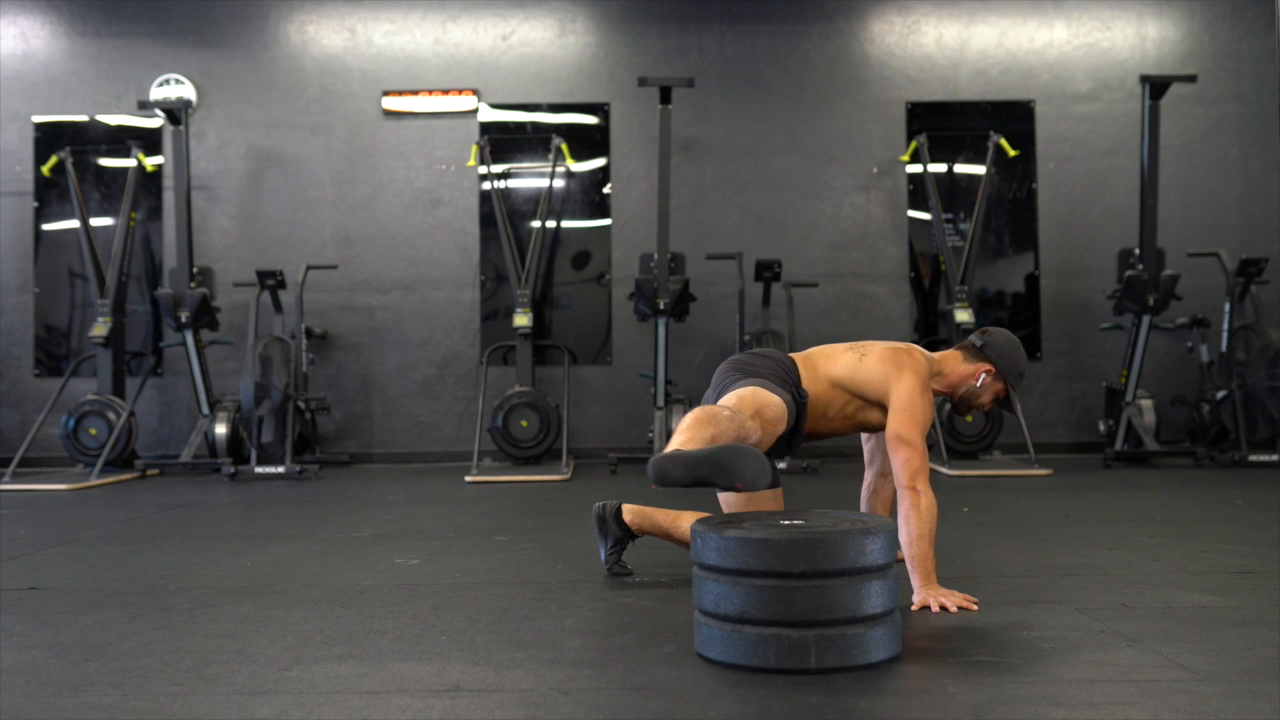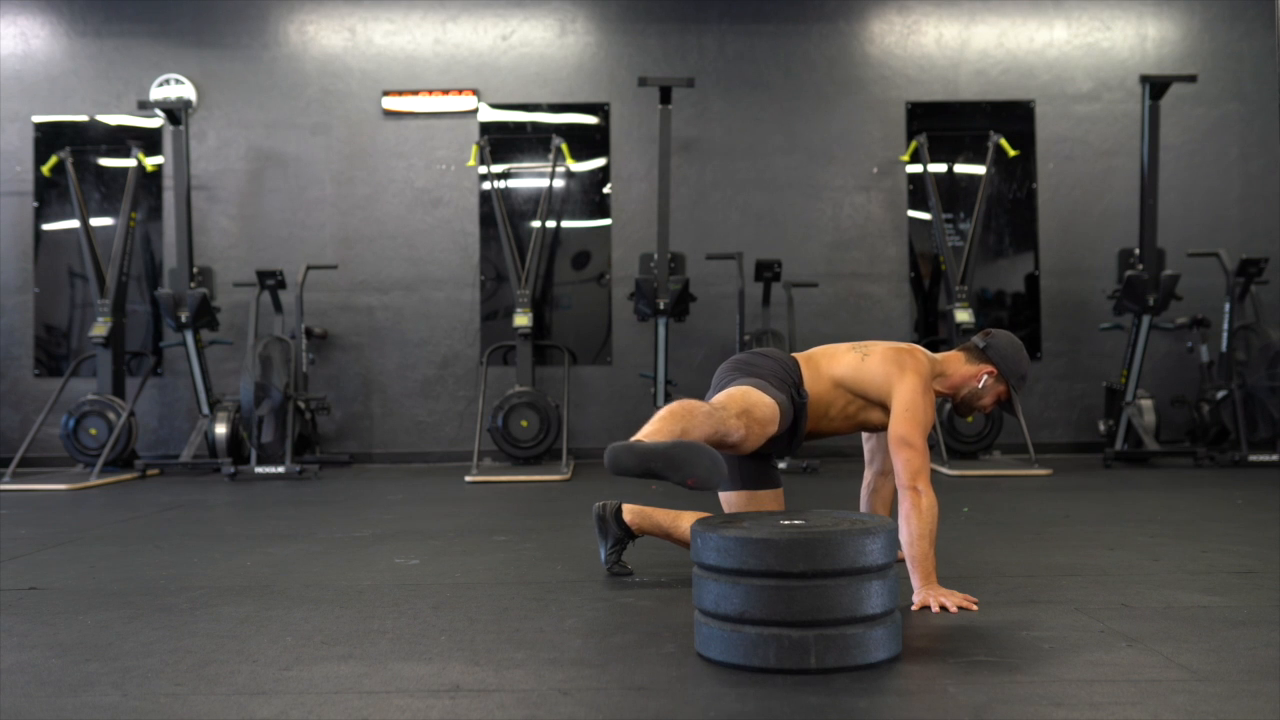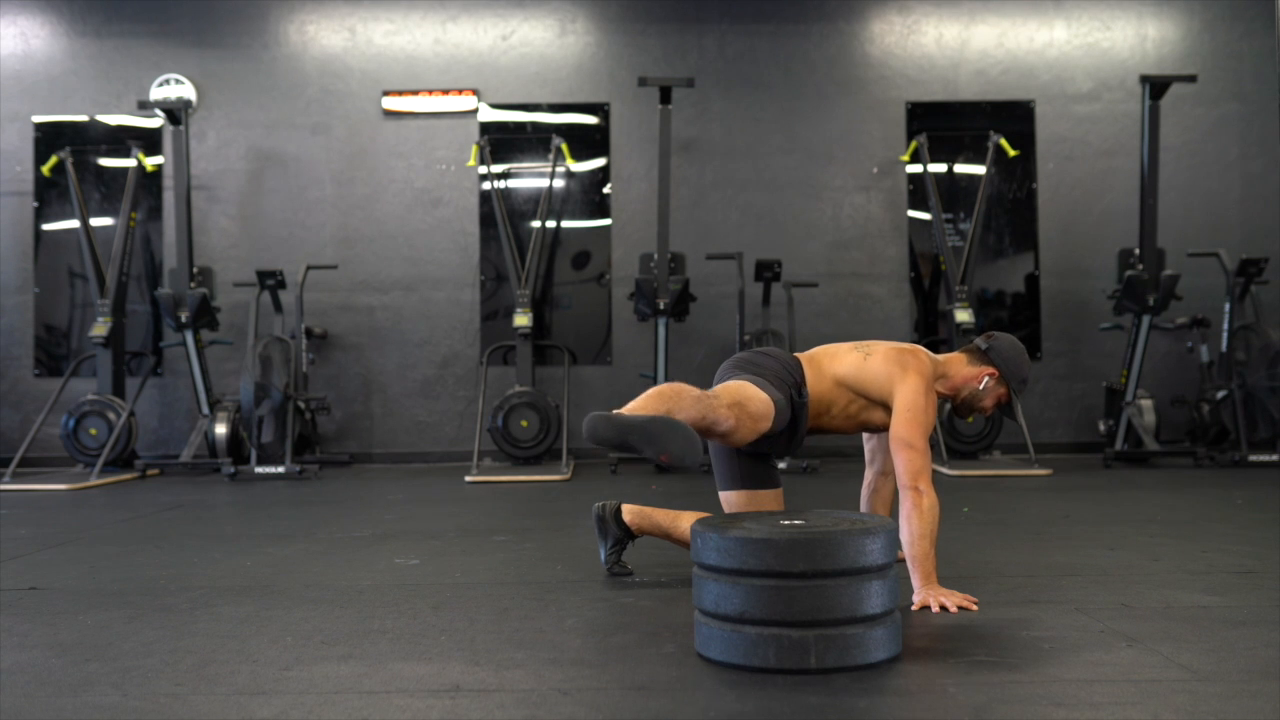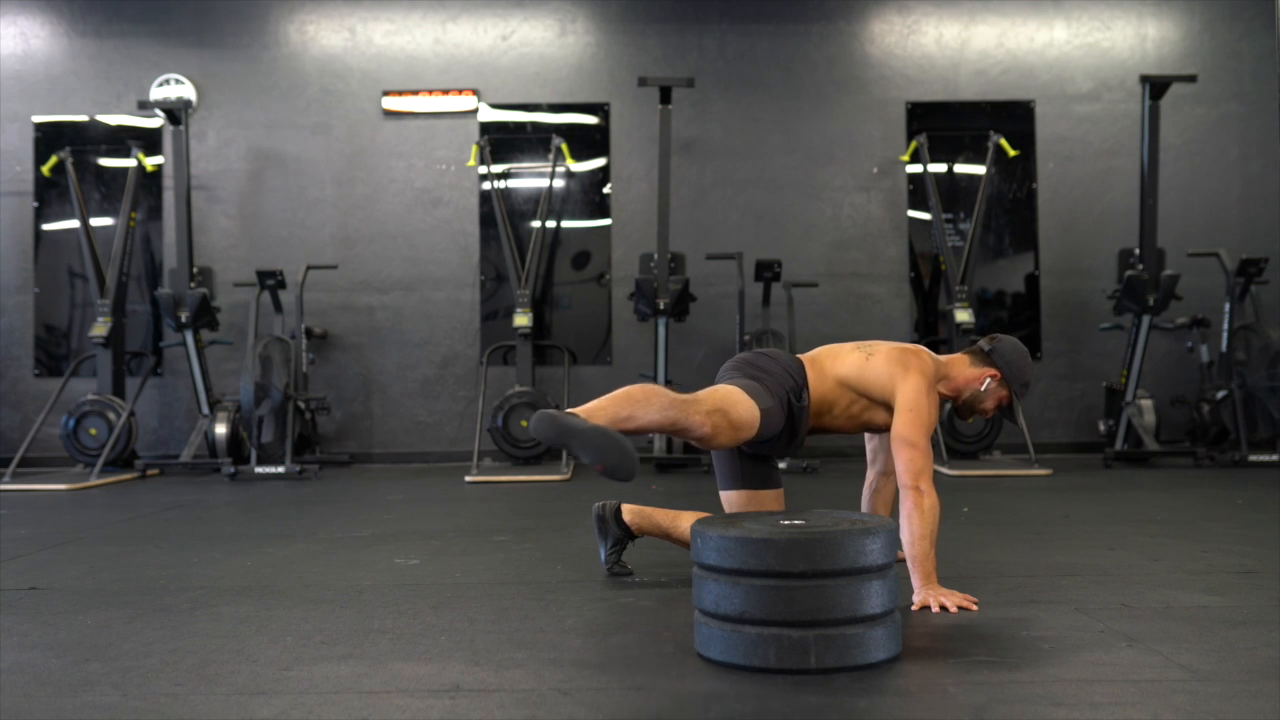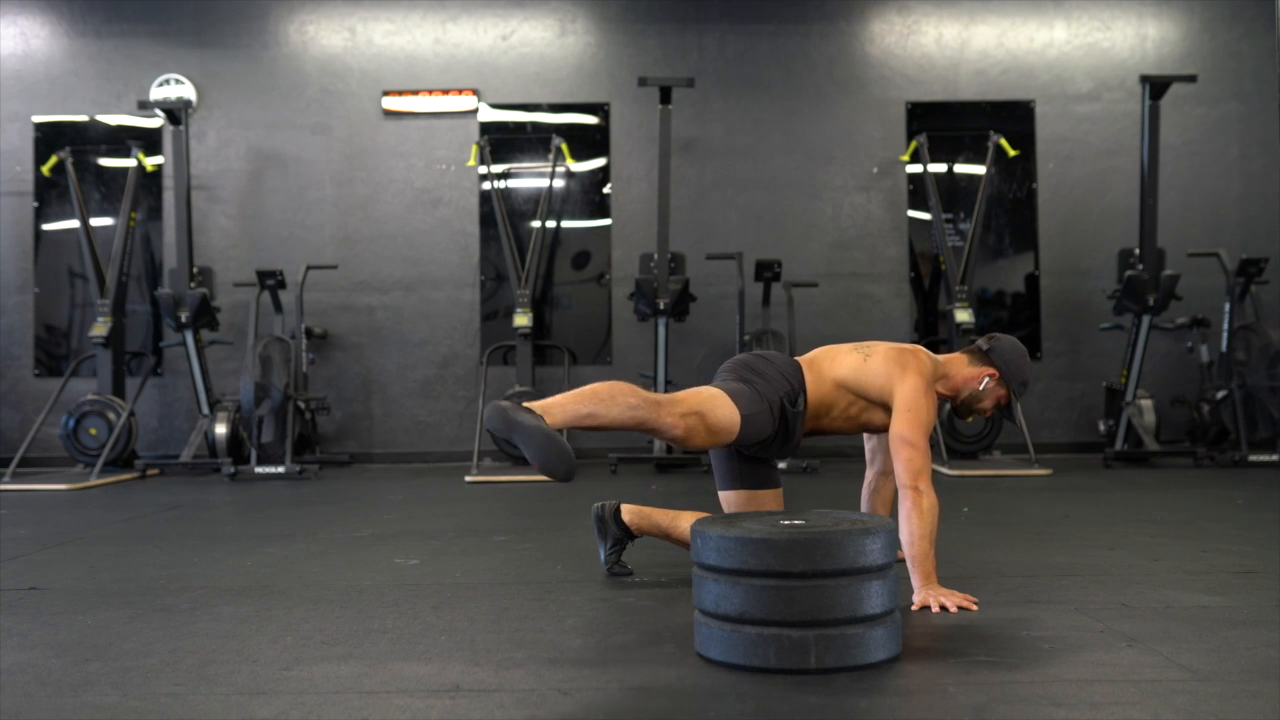
dt=0.3s
person 1, frame 1
left shoulder: (904, 373)
right shoulder: (914, 382)
left elbow: (882, 471)
right elbow: (914, 488)
right wrist: (926, 585)
left hip: (749, 399)
right hip: (757, 381)
right knee: (749, 423)
left ankle: (625, 518)
right ankle: (679, 455)
person 1, frame 2
left shoulder: (908, 374)
right shoulder: (917, 384)
left elbow: (881, 471)
right elbow: (915, 489)
right wrist: (926, 585)
left hip: (756, 408)
right hip: (760, 381)
right knee: (736, 425)
left ankle: (625, 518)
right ankle: (645, 446)
person 1, frame 3
left shoulder: (909, 375)
right shoulder: (920, 383)
left elbow: (882, 471)
right elbow: (917, 489)
right wrist: (926, 586)
left hip: (756, 409)
right hip: (761, 379)
right knee: (727, 416)
left ankle: (625, 517)
right ankle: (628, 420)
person 1, frame 4
left shoulder: (911, 376)
right shoulder: (922, 384)
left elbow: (884, 472)
right elbow: (916, 489)
right wrist: (926, 585)
left hip: (764, 423)
right hip: (765, 384)
right knee: (703, 419)
left ankle: (624, 518)
right ankle: (578, 421)
person 1, frame 5
left shoulder: (909, 373)
right shoulder: (918, 383)
left elbow: (882, 471)
right elbow: (915, 489)
right wrist: (926, 586)
left hip: (760, 422)
right hip: (763, 390)
right knee: (676, 420)
left ankle: (624, 517)
right ankle: (532, 413)
